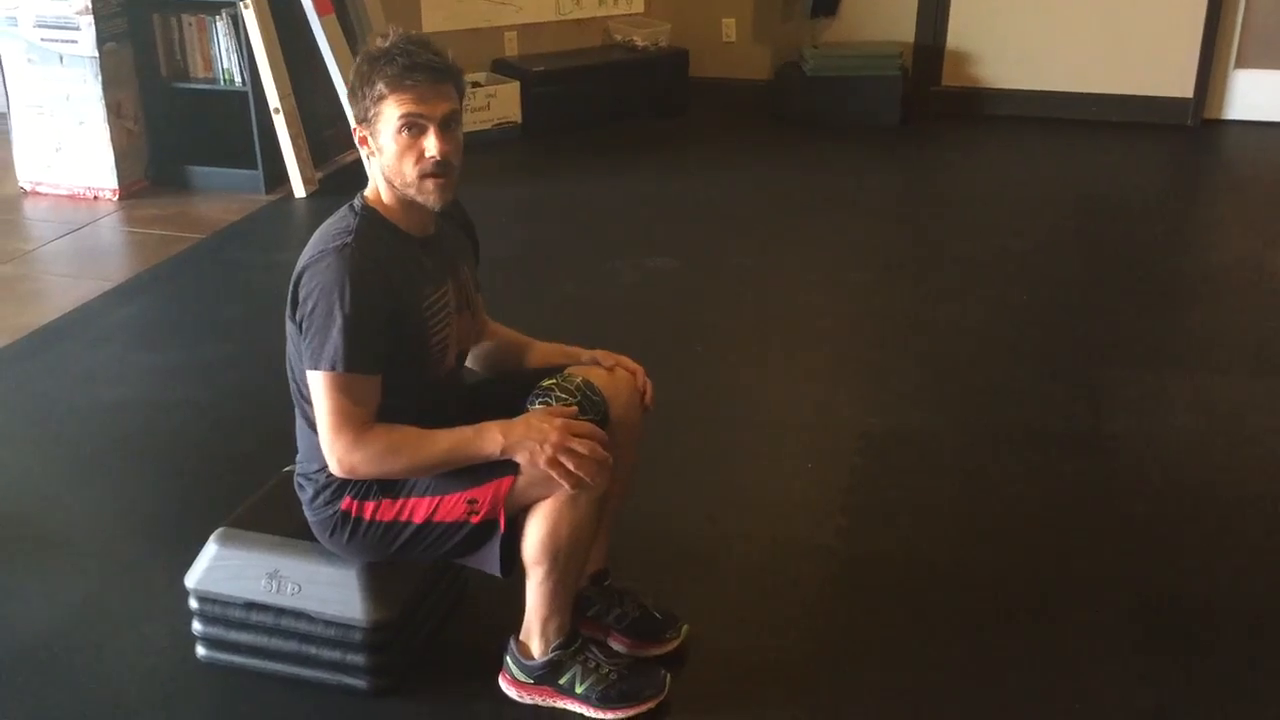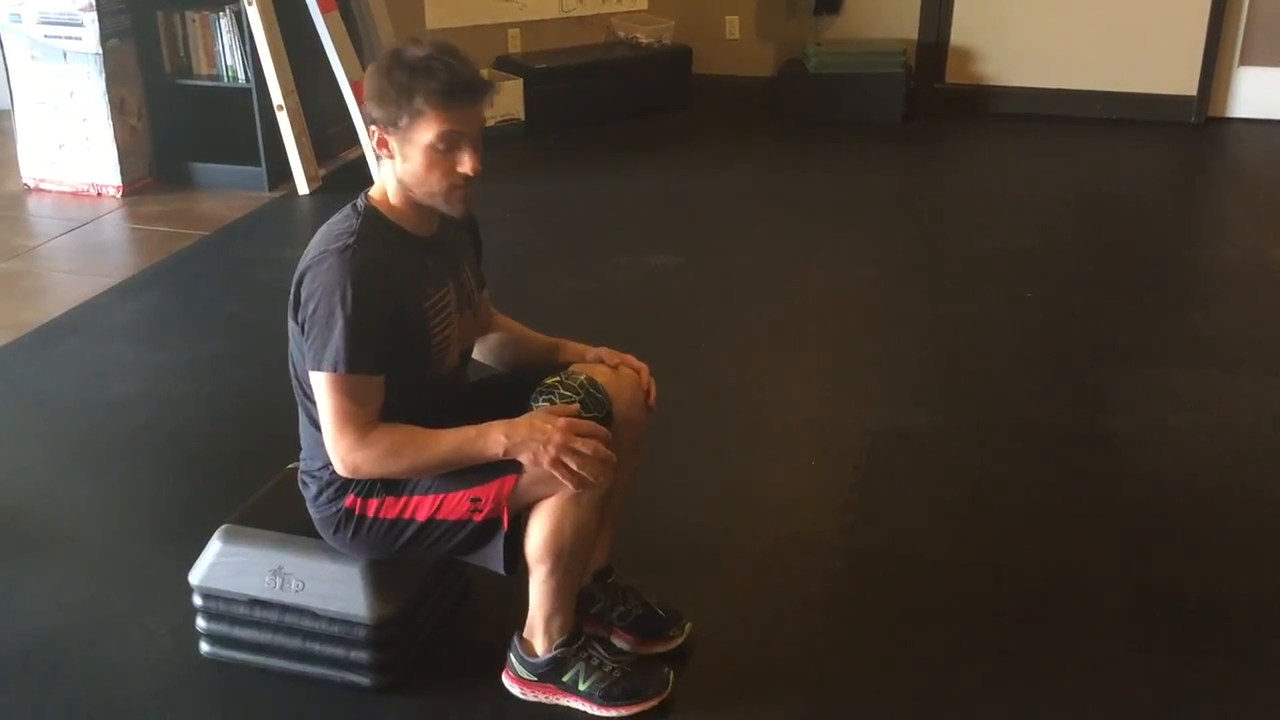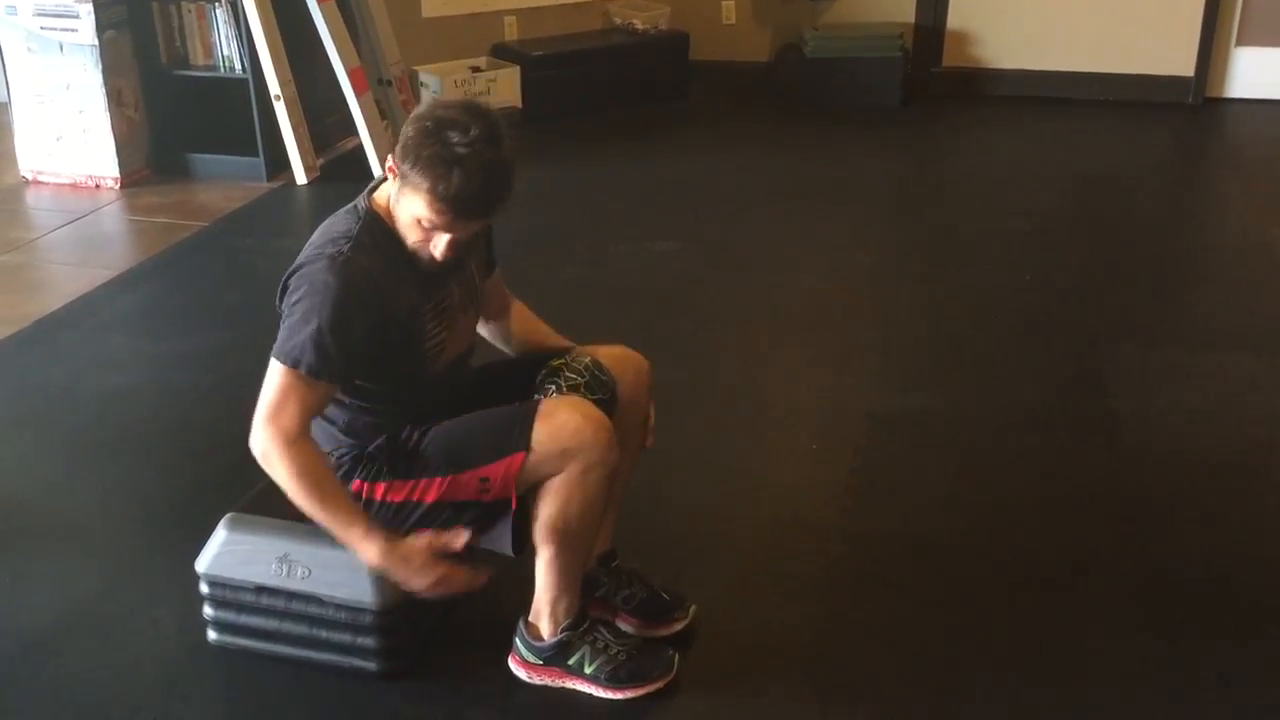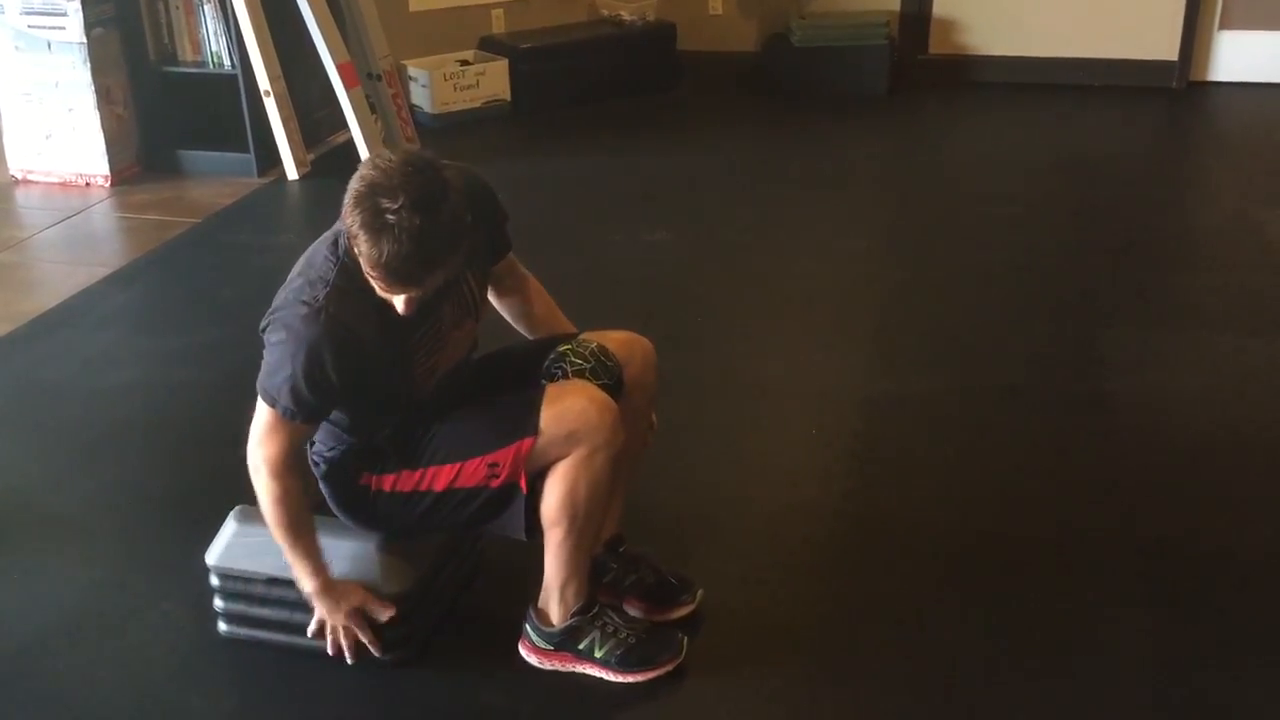
dt=0.7s
person 1, frame 1
left shoulder: (445, 218)
right shoulder: (346, 267)
left elbow: (476, 337)
right elbow: (349, 450)
left wrist: (583, 358)
right wrist: (508, 439)
left hip: (432, 424)
right hip: (361, 493)
left knee: (614, 394)
right knee: (573, 469)
left ankle: (587, 588)
right ankle: (541, 657)
person 1, frame 2
left shoulder: (449, 219)
right shoulder: (347, 268)
left elbow: (481, 330)
right elbow: (353, 448)
left wrist: (583, 354)
right wrist: (509, 437)
left hip: (437, 423)
right hip: (364, 489)
left knee: (618, 392)
right knee: (576, 465)
left ankle: (589, 584)
right ankle: (546, 655)
person 1, frame 3
left shoulder: (452, 222)
right shoulder: (339, 277)
left elbow: (496, 309)
right elbow: (274, 437)
left wrist: (584, 362)
right wrist: (382, 550)
left hip: (439, 401)
right hip: (369, 467)
left knee: (624, 372)
right knee: (583, 436)
left ankle: (592, 570)
right ankle: (550, 637)
person 1, frame 4
left shoulder: (465, 198)
right shoulder: (315, 321)
left elbow: (510, 282)
right elbow: (269, 456)
left wrist: (589, 369)
right wrist: (319, 585)
left hip: (451, 389)
right hip: (377, 463)
left knee: (631, 357)
right knee: (590, 421)
left ankle: (600, 557)
right ankle: (560, 624)
